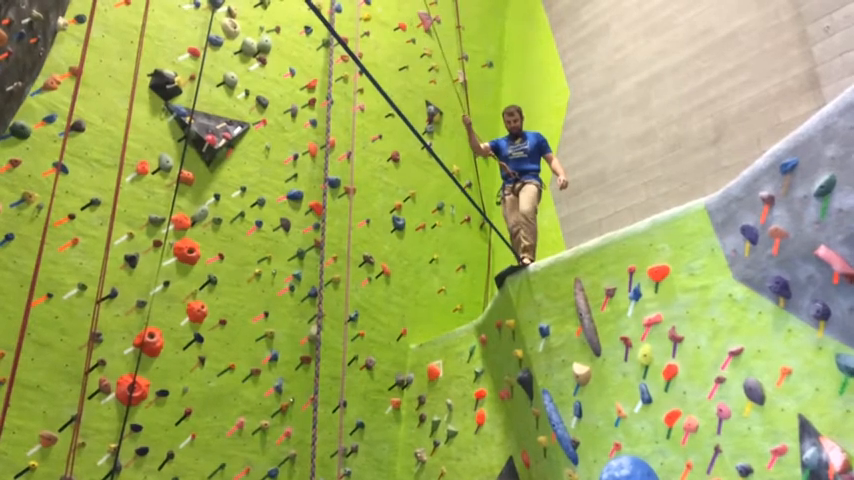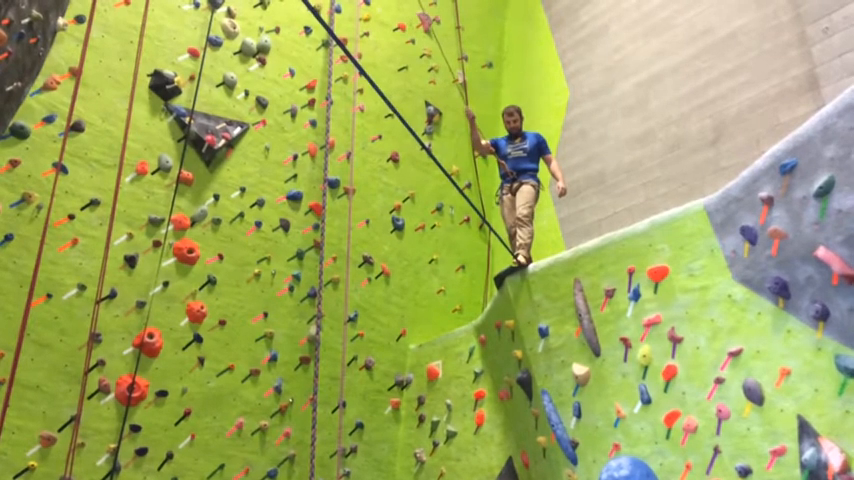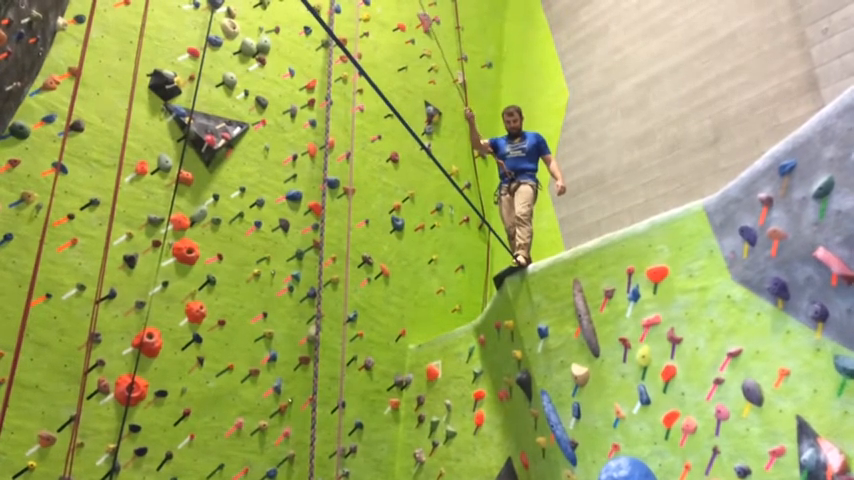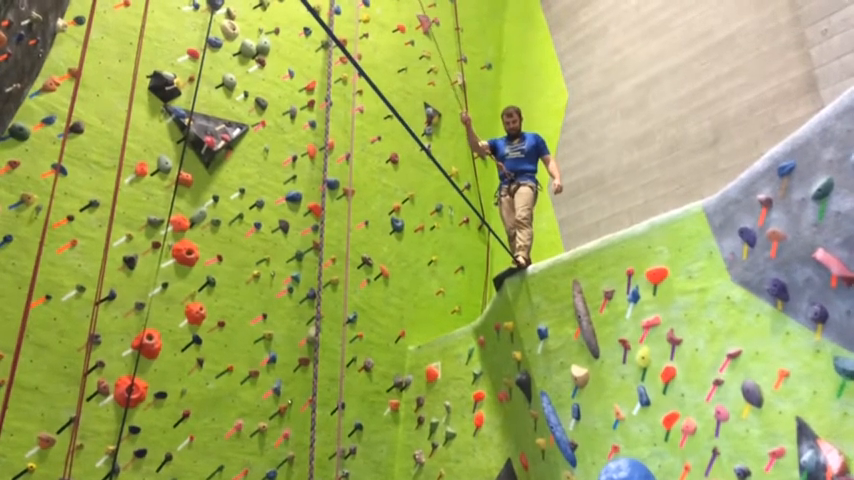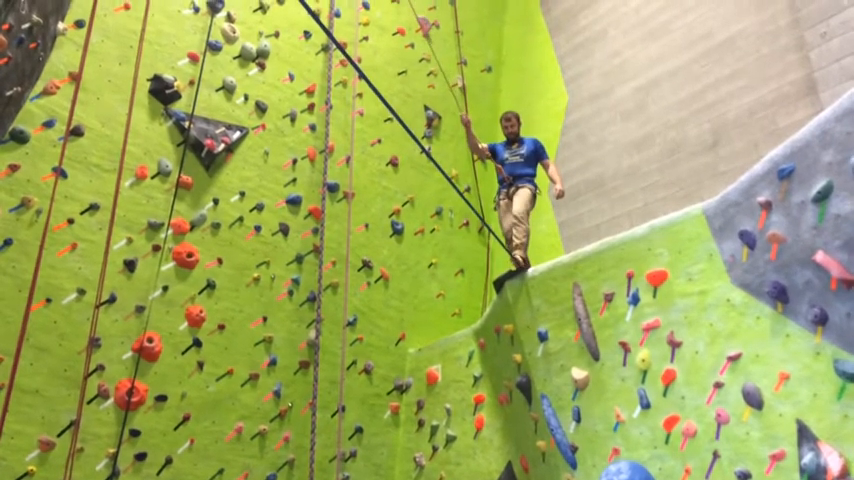
dt=0.3s
person 1, frame 1
left shoulder: (536, 138)
right shoulder: (500, 143)
left elbow: (551, 159)
right elbow: (478, 150)
left wrist: (561, 174)
right wrist: (469, 129)
left hip: (530, 182)
right hip: (509, 187)
left knee: (527, 212)
right knee: (514, 227)
left ankle: (528, 257)
right ankle: (522, 261)
person 1, frame 2
left shoulder: (535, 138)
right shoulder: (499, 143)
left elbow: (550, 161)
right elbow: (479, 146)
left wrist: (560, 180)
right wrist: (472, 123)
left hip: (527, 182)
right hip: (507, 187)
left knee: (523, 216)
right knee: (512, 227)
left ankle: (523, 255)
right ankle: (525, 263)
person 1, frame 3
left shoulder: (535, 138)
right shoulder: (498, 142)
left elbow: (550, 161)
right elbow: (478, 145)
left wrist: (559, 179)
right wrist: (471, 123)
left hip: (526, 182)
right hip: (505, 187)
left knee: (522, 215)
right knee: (511, 228)
left ankle: (522, 255)
right ankle: (525, 264)
person 1, frame 4
left shoulder: (534, 138)
right shoulder: (498, 143)
left elbow: (549, 161)
right elbow: (477, 147)
left wrist: (556, 178)
right wrist: (468, 127)
left hip: (525, 183)
right hip: (505, 188)
left knee: (522, 218)
right knee: (511, 228)
left ankle: (522, 256)
right ankle: (524, 266)
person 1, frame 5
left shoulder: (533, 143)
right shoulder: (497, 148)
left elbow: (548, 166)
right elbow: (477, 149)
left wrist: (558, 183)
right wrist: (468, 129)
left hip: (524, 186)
right hip: (504, 192)
left knee: (519, 214)
right knee: (508, 232)
left ankle: (519, 255)
right ankle: (524, 268)
